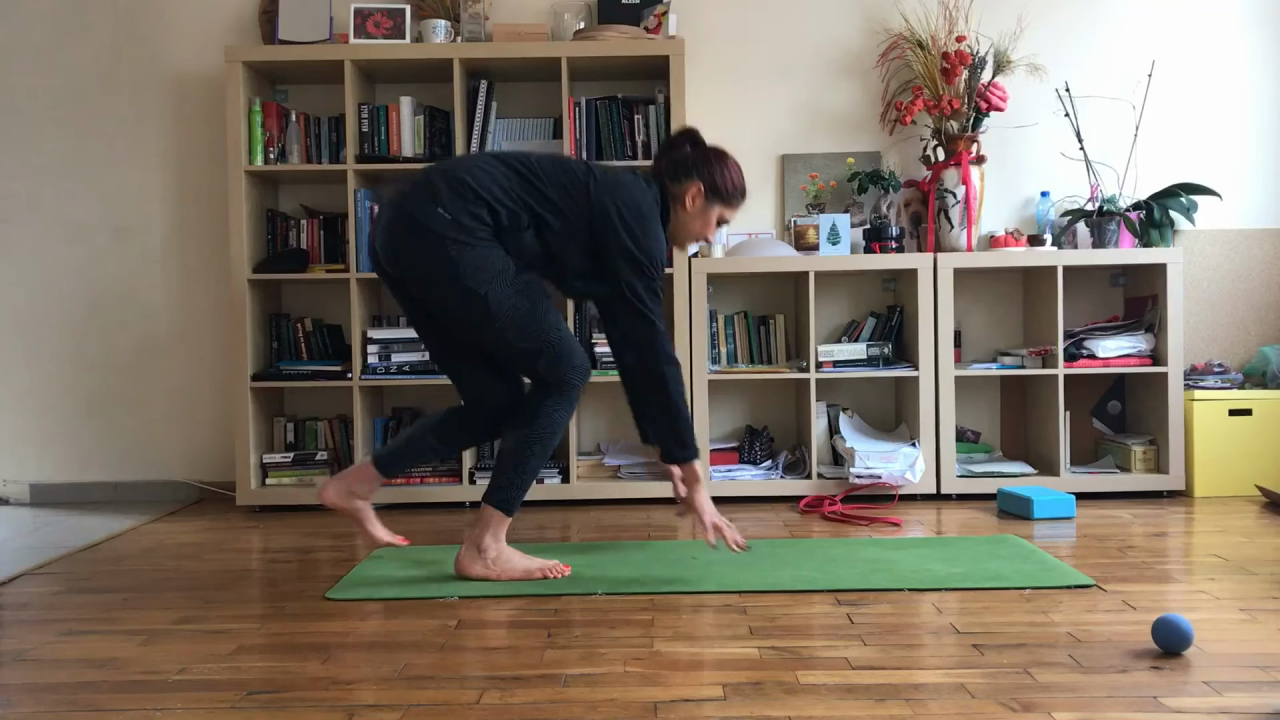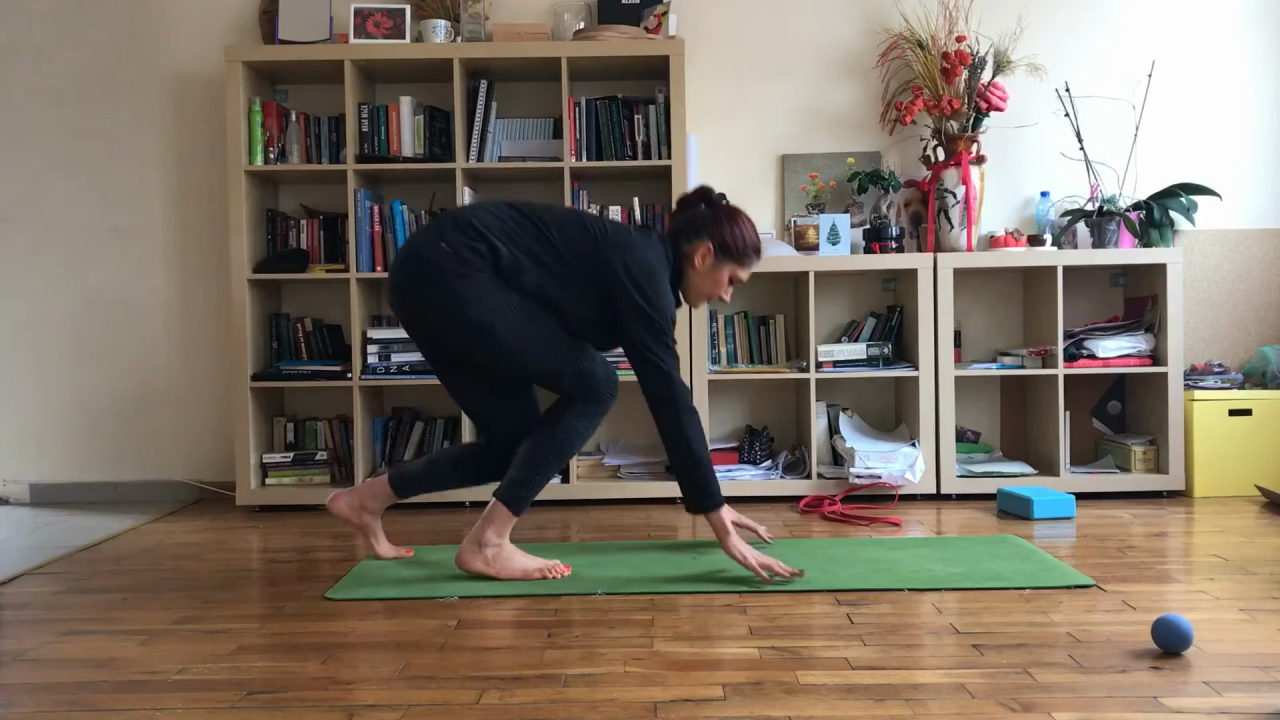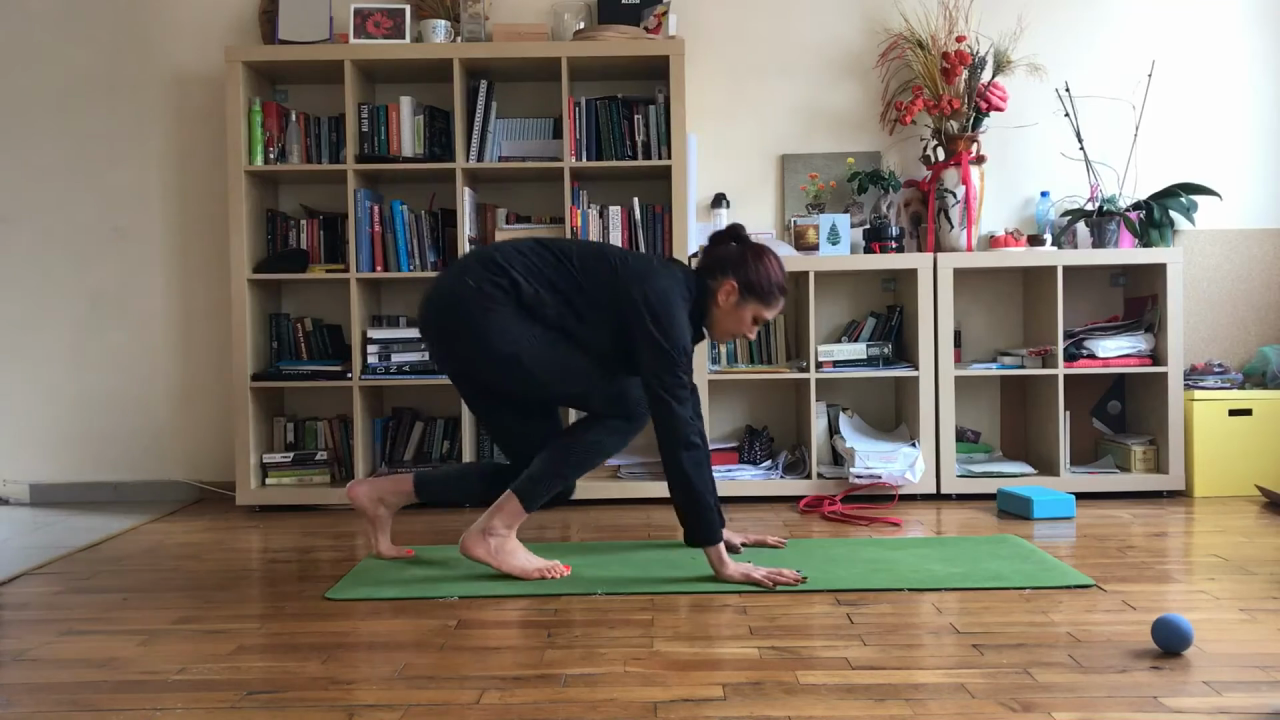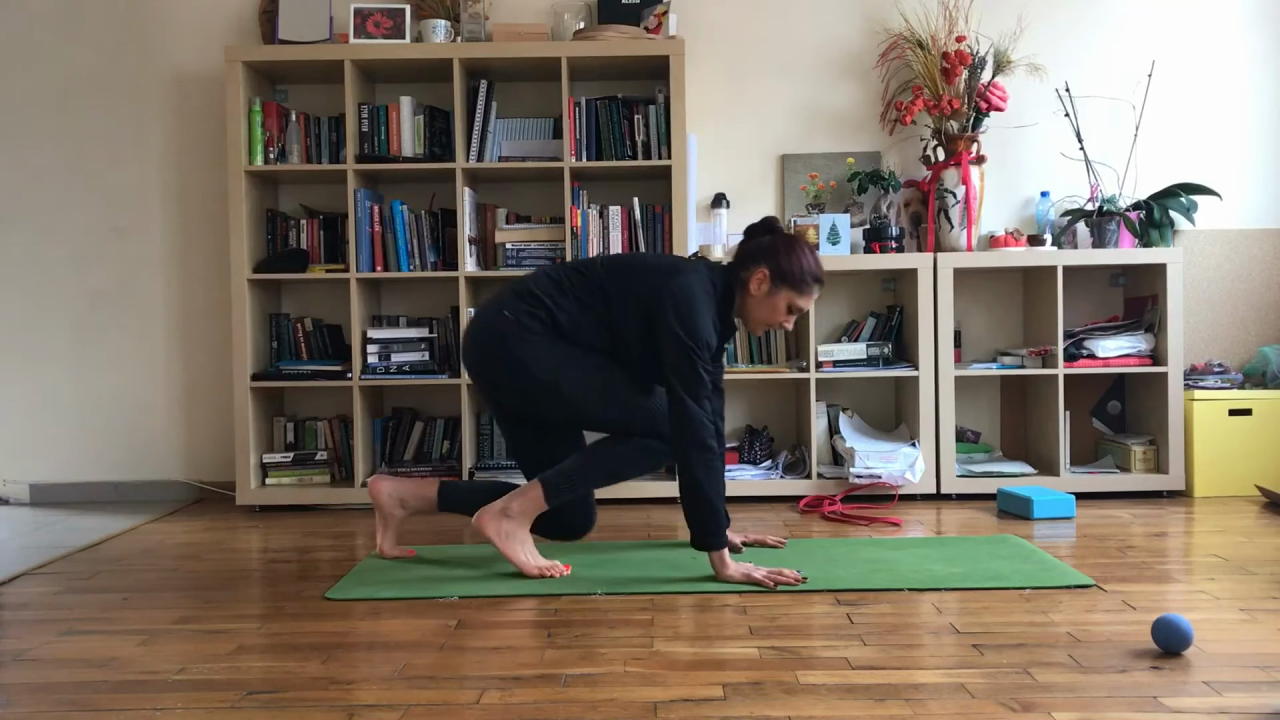
dt=0.2s
person 1, frame 1
left shoulder: (620, 202)
right shoulder: (636, 209)
left elbow: (627, 335)
right elbow: (651, 345)
left wrist: (665, 450)
right wrist: (691, 473)
left hip: (409, 229)
right hip: (443, 229)
left knee: (499, 403)
right knee: (563, 372)
left ankle: (355, 485)
right ankle: (485, 547)
person 1, frame 2
left shoulder: (641, 263)
right shoulder: (643, 268)
left elbow: (665, 393)
right elbow: (669, 398)
left wrist: (713, 503)
right wrist: (720, 525)
left hip: (429, 273)
right hip: (448, 269)
left knee: (514, 442)
right knee: (592, 387)
left ankle: (365, 500)
right ankle: (488, 543)
person 1, frame 3
left shoulder: (672, 299)
right shoulder: (663, 299)
left elbow: (683, 422)
right elbow: (676, 430)
left wrist: (716, 527)
right wrist: (719, 555)
left hip: (470, 309)
right hip: (474, 305)
left knee: (548, 480)
right knee: (625, 406)
left ankle: (383, 494)
right ankle: (495, 532)
person 1, frame 4
left shoulder: (710, 303)
right shoulder: (690, 296)
left elbow: (706, 419)
right elbow: (692, 430)
left wrist: (718, 526)
right wrist: (720, 557)
left hip: (513, 343)
right hip: (511, 337)
left knee: (569, 518)
right knee: (662, 427)
left ankle: (402, 495)
right ankle: (510, 516)
